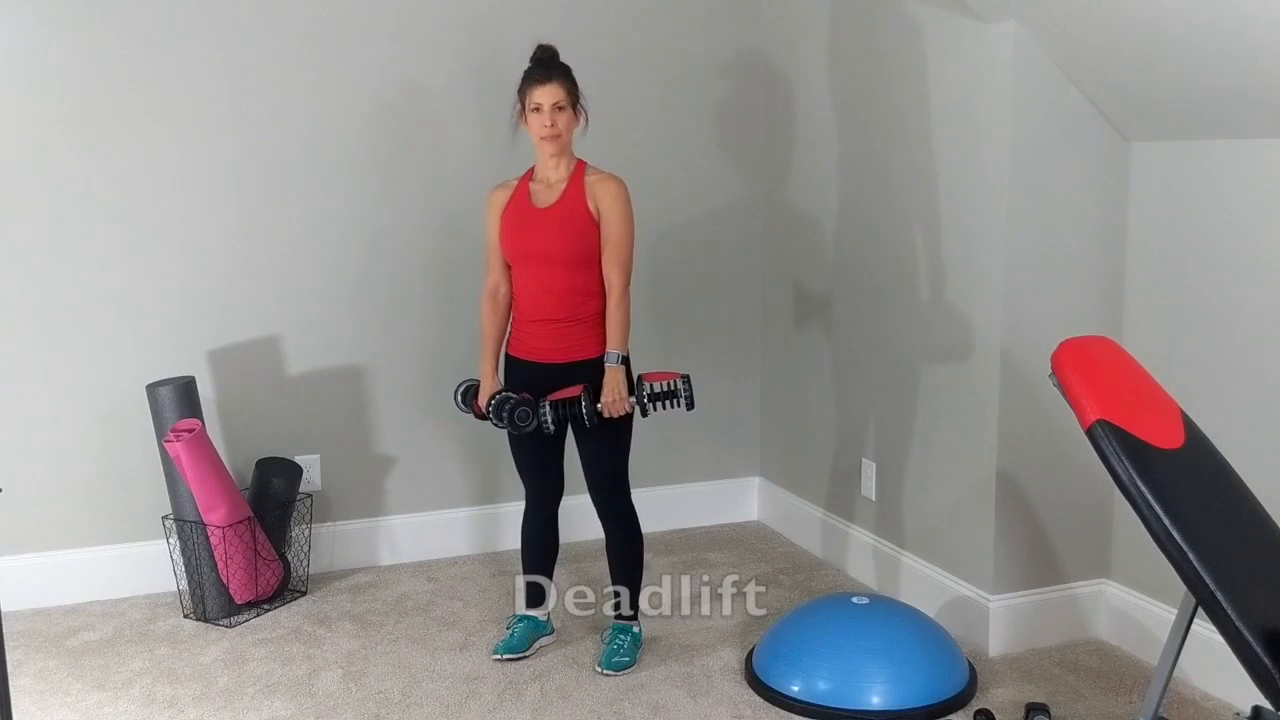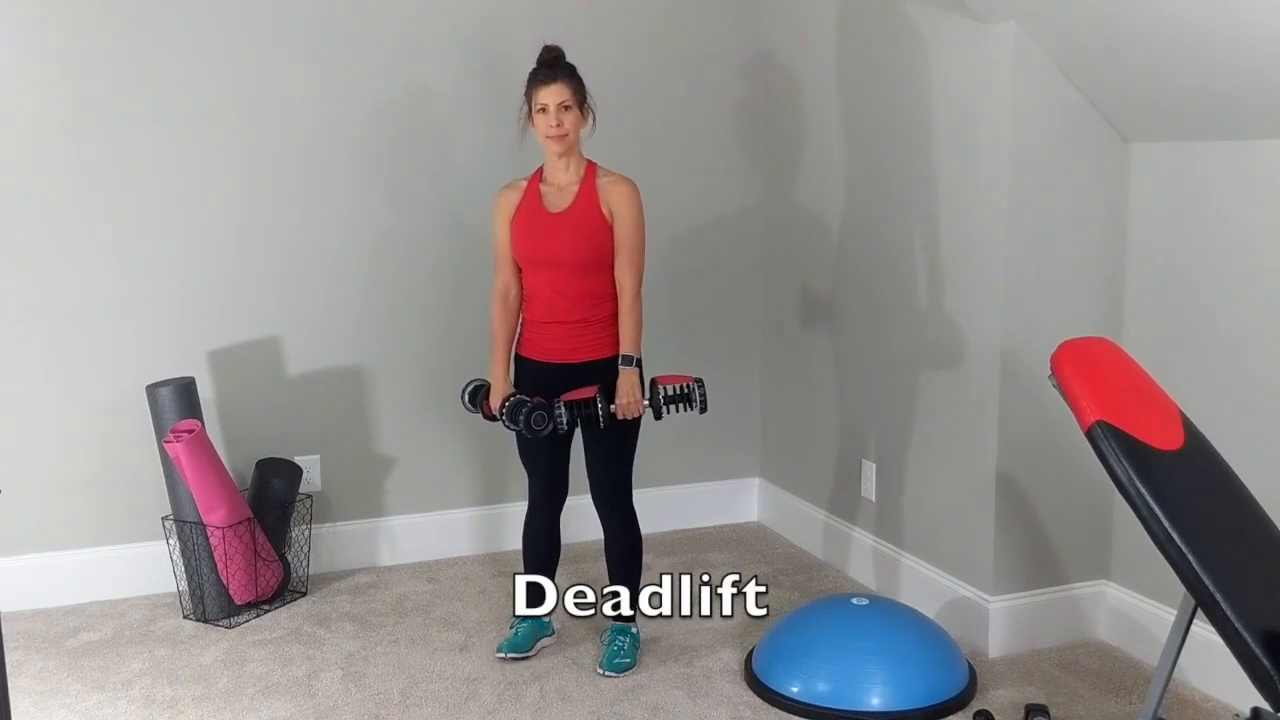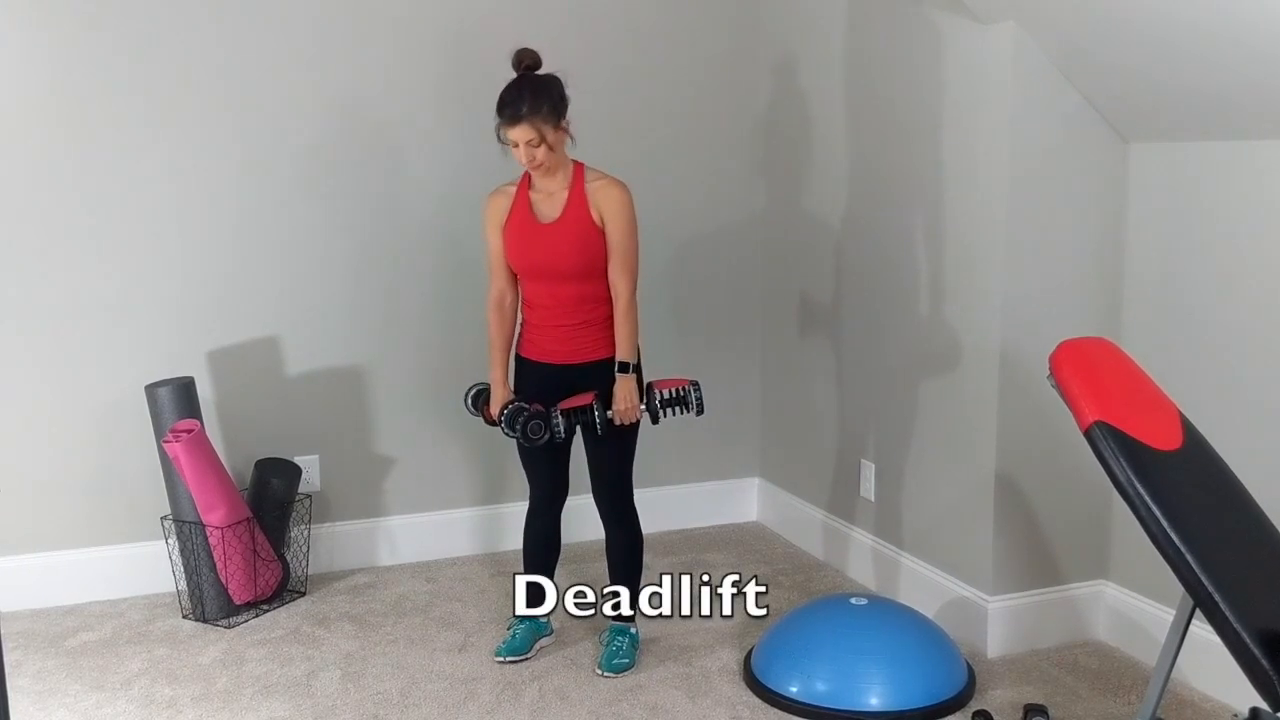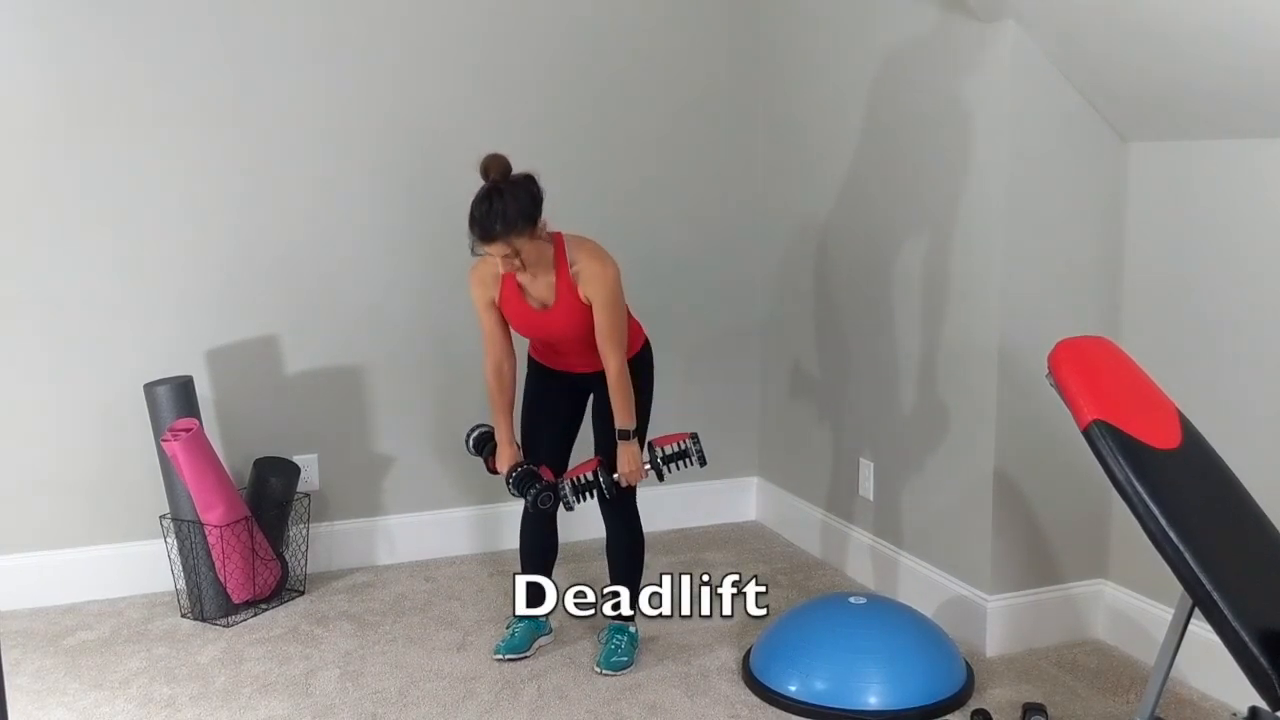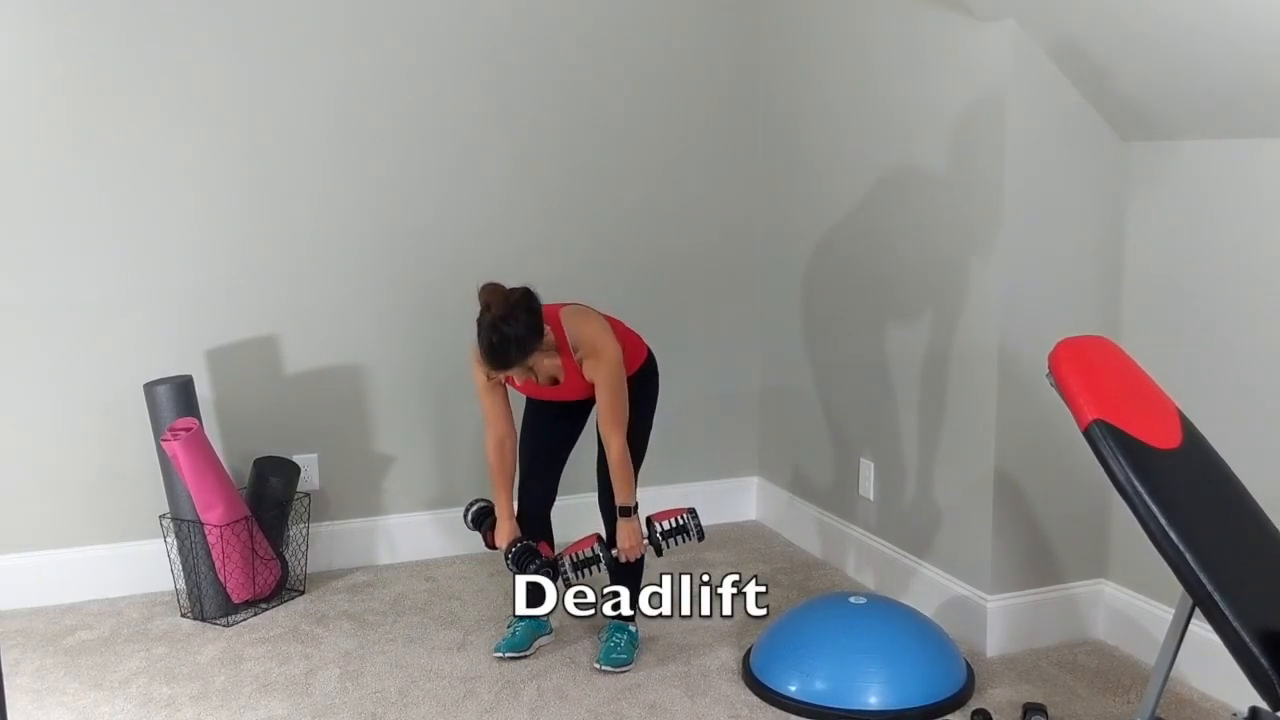
dt=1s
person 1, frame 1
left shoulder: (604, 189)
right shoulder: (503, 197)
left elbow: (616, 286)
right elbow: (496, 289)
left wrist: (616, 367)
right wrist: (487, 372)
left hip: (591, 367)
right hip: (527, 369)
left knee: (611, 496)
right knee: (539, 496)
left ankle: (625, 622)
right ankle: (535, 614)
person 1, frame 2
left shoulder: (617, 192)
right shoulder: (511, 199)
left elbow: (628, 289)
right elbow: (507, 290)
left wrist: (629, 369)
right wrist: (499, 373)
left hip: (604, 367)
right hip: (537, 369)
left knee: (612, 499)
right knee: (543, 496)
left ankle: (623, 625)
right ankle: (535, 616)
person 1, frame 3
left shoulder: (607, 194)
right shoulder: (501, 204)
left elbow: (623, 293)
right elbow: (502, 296)
left wrist: (625, 374)
right wrist: (498, 379)
left hip: (602, 368)
right hip: (537, 370)
left knee: (613, 499)
right knee: (544, 497)
left ankle: (623, 625)
right ankle: (534, 616)
person 1, frame 4
left shoulder: (592, 266)
right shoulder: (485, 278)
left elbow: (613, 361)
right elbow: (499, 362)
left wrist: (626, 439)
right wrist: (504, 439)
left hip: (622, 369)
right hip: (550, 372)
left knee: (617, 498)
left ankle: (622, 623)
right ankle: (532, 616)
person 1, frame 5
left shoulder: (594, 343)
right shoulder: (489, 357)
left elbow: (615, 439)
right elbow: (500, 436)
left wrist: (627, 515)
right wrist: (503, 516)
left hip: (630, 377)
right hip: (554, 393)
left knee: (612, 503)
right knee: (532, 497)
left ankle: (623, 623)
right ankle: (533, 615)
